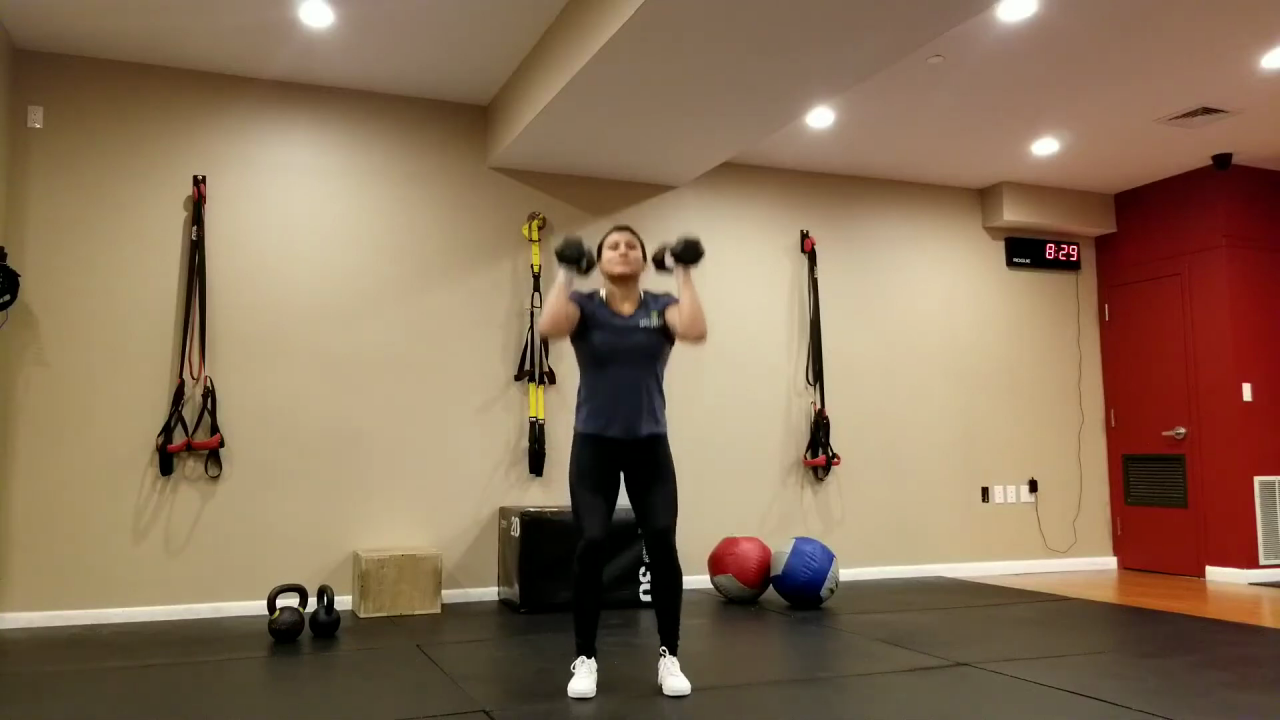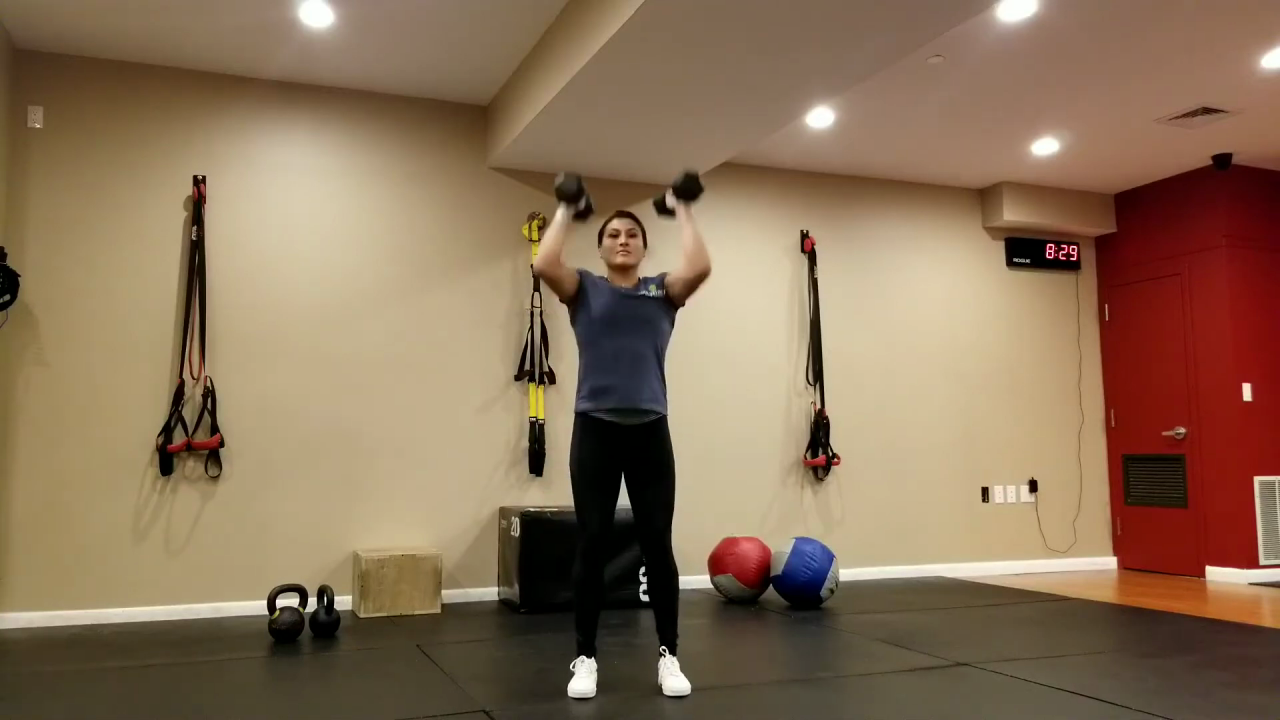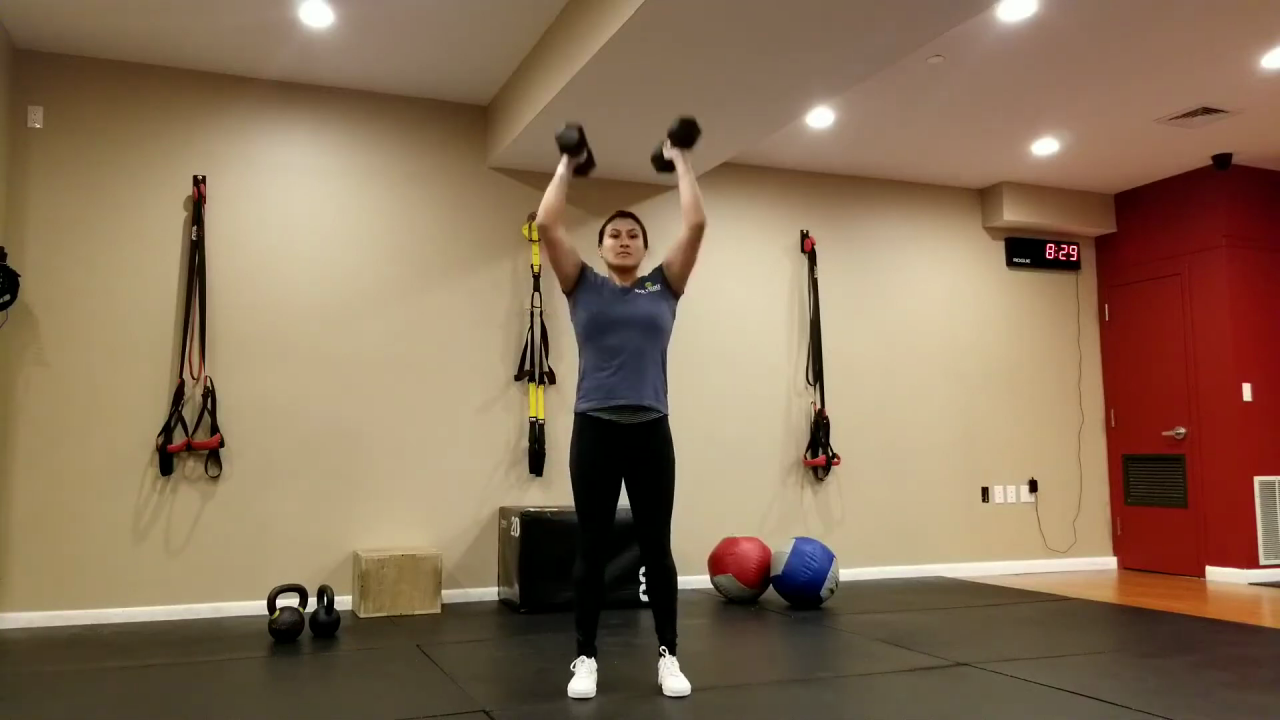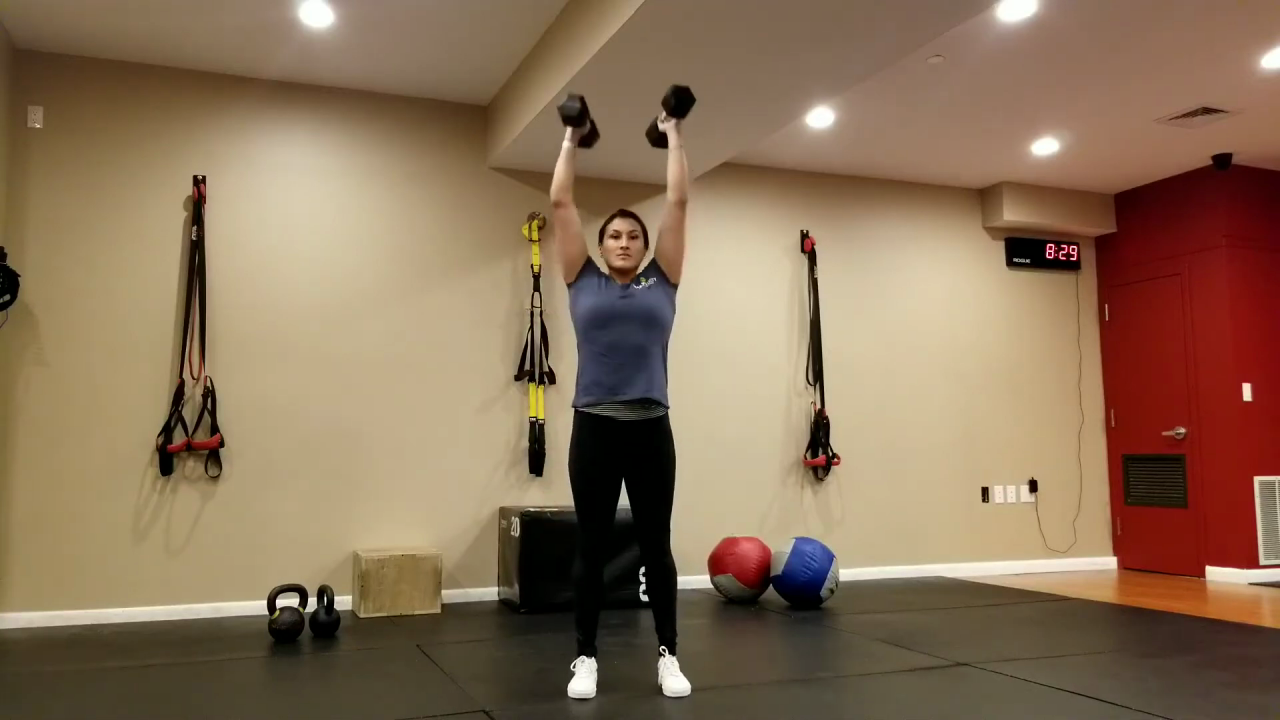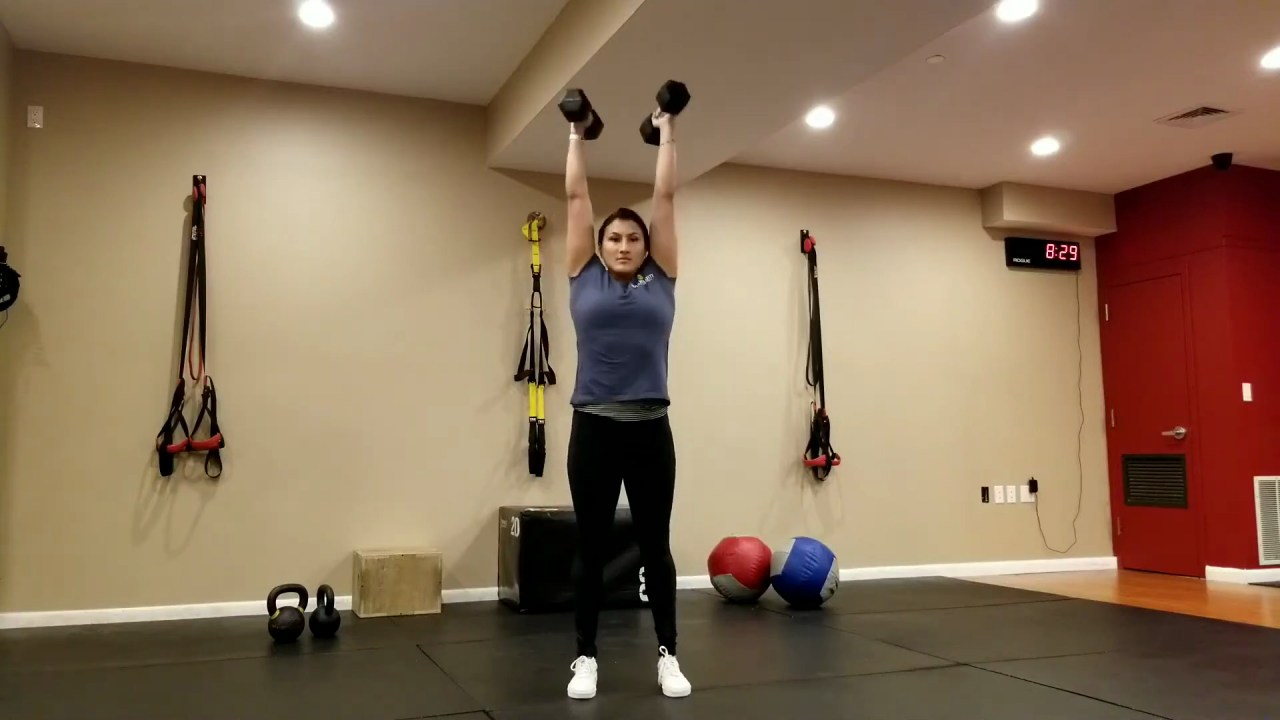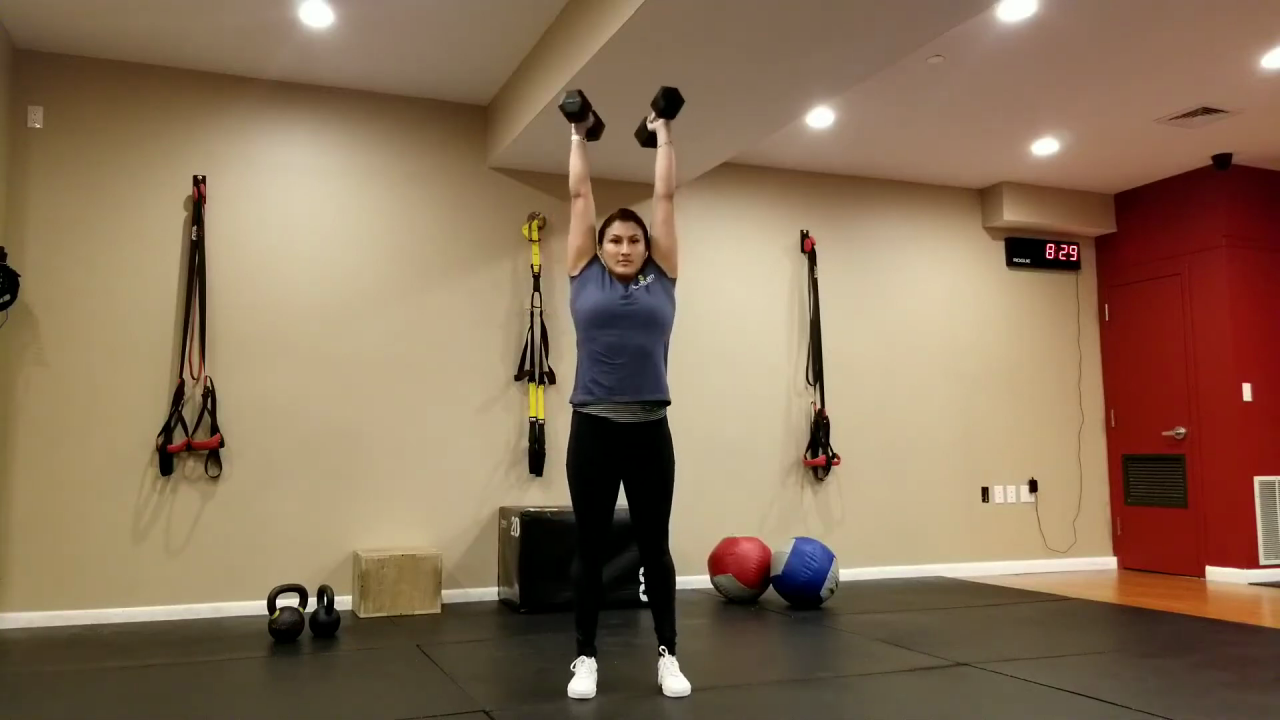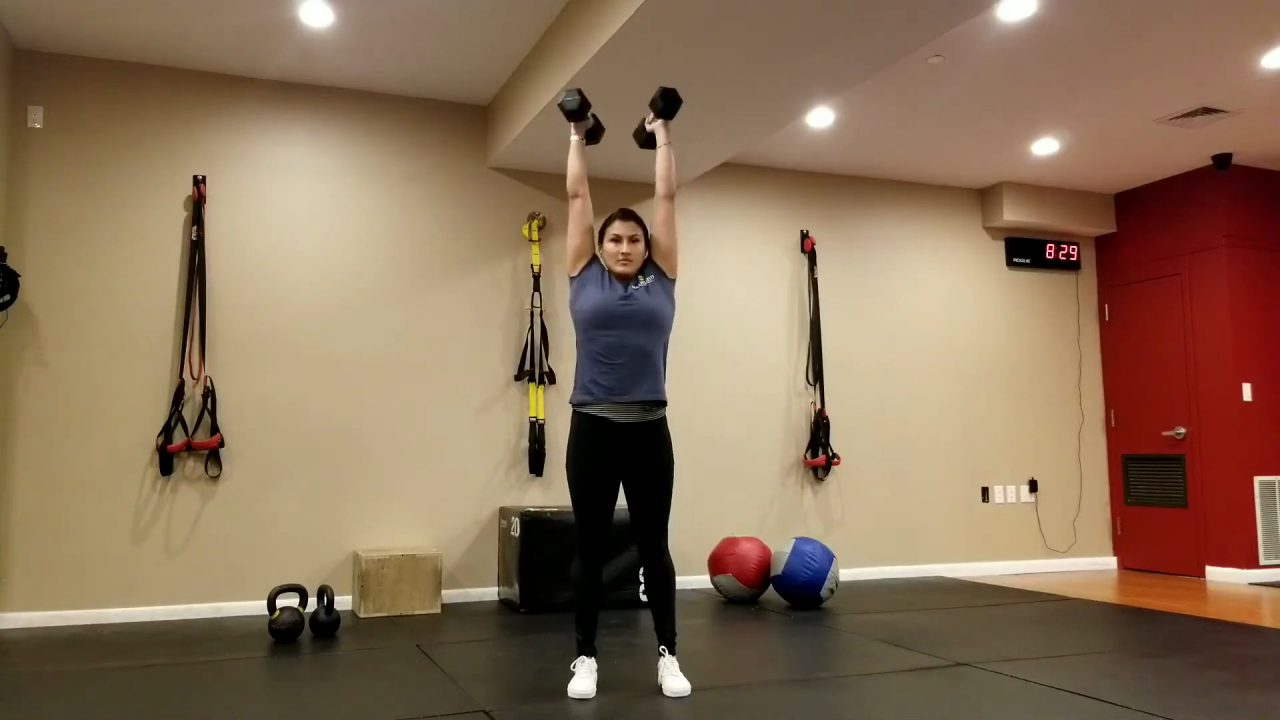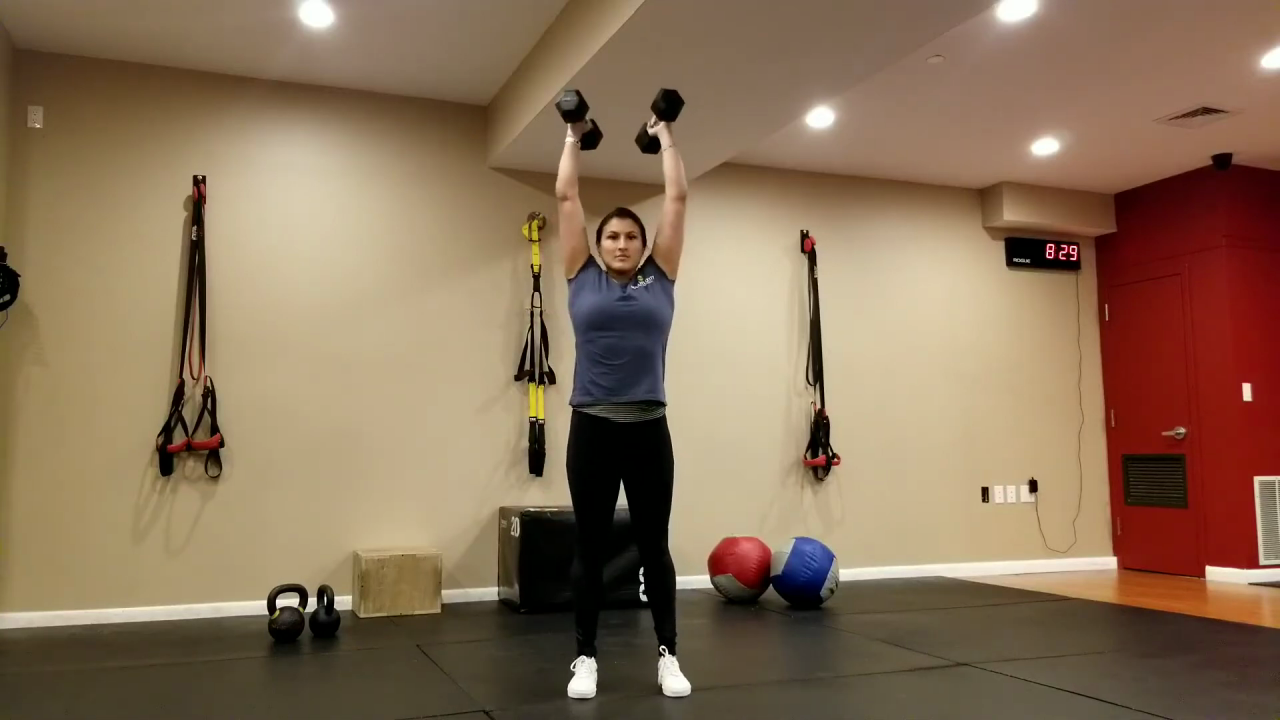
dt=0.1s
person 1, frame 1
left shoulder: (661, 308)
right shoulder: (586, 309)
left elbow: (697, 331)
right elbow: (548, 329)
left wrist: (684, 277)
right wrist: (566, 273)
left hip: (648, 443)
right hip: (595, 442)
left knee: (662, 544)
right knee: (591, 543)
left ankle: (669, 657)
right ankle: (585, 659)
person 1, frame 2
left shoulder: (663, 287)
right shoulder: (583, 287)
left elbow: (700, 266)
right elbow: (543, 265)
left wrist: (683, 214)
right wrist: (564, 214)
left hip: (649, 430)
right hip: (595, 429)
left knee: (657, 545)
right knee: (592, 543)
left ankle: (668, 656)
right ankle: (585, 659)
person 1, frame 3
left shoulder: (662, 288)
right shoulder: (584, 287)
left elbow: (695, 225)
right elbow: (547, 224)
left wrist: (680, 165)
right wrist: (565, 168)
left hip: (650, 430)
right hip: (595, 429)
left knee: (656, 546)
right knee: (592, 547)
left ankle: (668, 657)
right ankle: (585, 659)
person 1, frame 4
left shoulder: (661, 282)
right shoulder: (584, 282)
left elbow: (678, 198)
right elbow: (560, 201)
left wrist: (673, 137)
right wrist: (570, 141)
left hip: (651, 429)
right hip: (594, 428)
left knee: (656, 545)
right knee: (591, 547)
left ankle: (667, 656)
right ankle: (585, 658)
person 1, frame 5
left shoulder: (660, 280)
right shoulder: (585, 278)
left elbow: (665, 196)
right elbow: (576, 196)
left wrist: (666, 133)
right wrist: (577, 135)
left hip: (650, 430)
right hip: (594, 429)
left knee: (655, 547)
right knee: (591, 548)
left ankle: (668, 656)
right ankle: (585, 658)
person 1, frame 6
left shoulder: (660, 280)
right shoulder: (585, 277)
left elbow: (665, 196)
right elbow: (579, 195)
left wrist: (663, 135)
right wrist: (578, 136)
left hip: (649, 430)
right hip: (593, 429)
left knee: (654, 547)
right knee: (590, 548)
left ankle: (667, 656)
right ankle: (585, 658)
person 1, frame 7
left shoulder: (660, 280)
right shoulder: (585, 277)
left elbow: (667, 198)
right elbow: (575, 195)
left wrist: (662, 138)
right wrist: (577, 138)
left hip: (648, 429)
right hip: (592, 428)
left knee: (653, 546)
right knee: (590, 547)
left ankle: (667, 655)
right ankle: (585, 658)
person 1, frame 8
left shoulder: (659, 279)
right shoulder: (583, 279)
left elbow: (676, 198)
right elbow: (566, 196)
left wrist: (665, 140)
right wrist: (573, 139)
left hip: (648, 428)
right hip: (592, 427)
left knee: (654, 545)
right knee: (590, 547)
left ankle: (667, 656)
right ankle: (585, 658)
